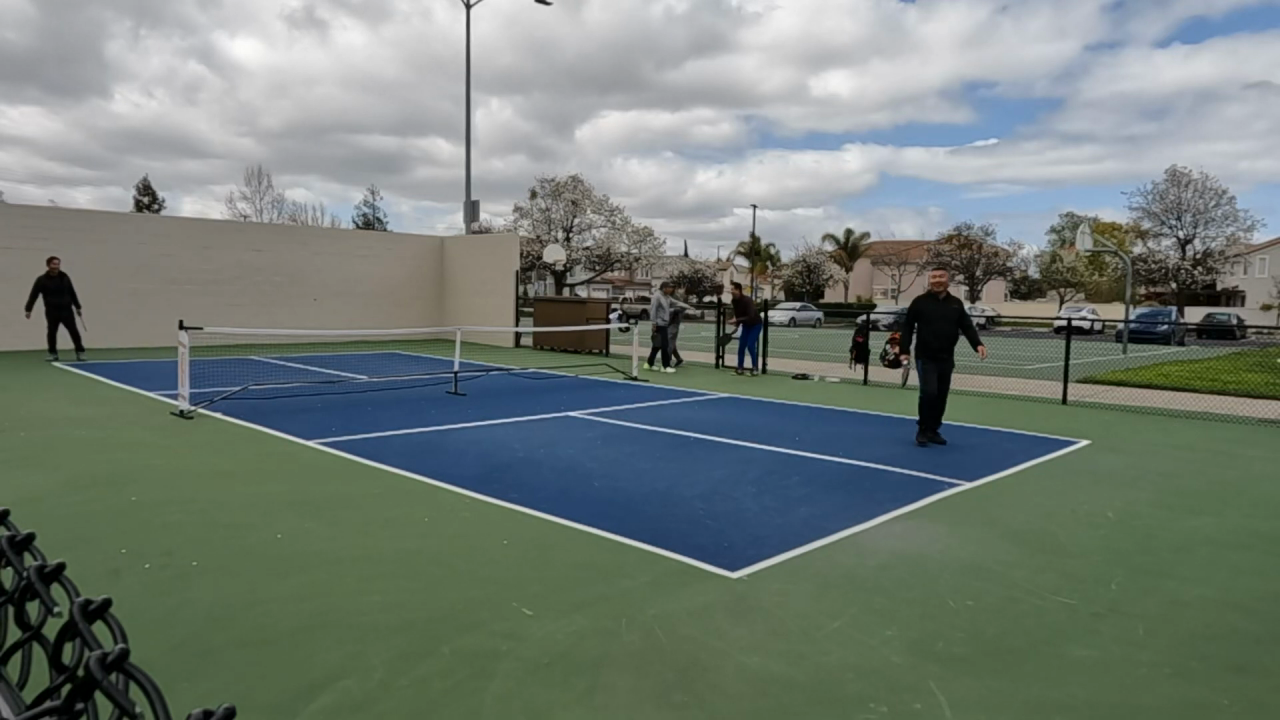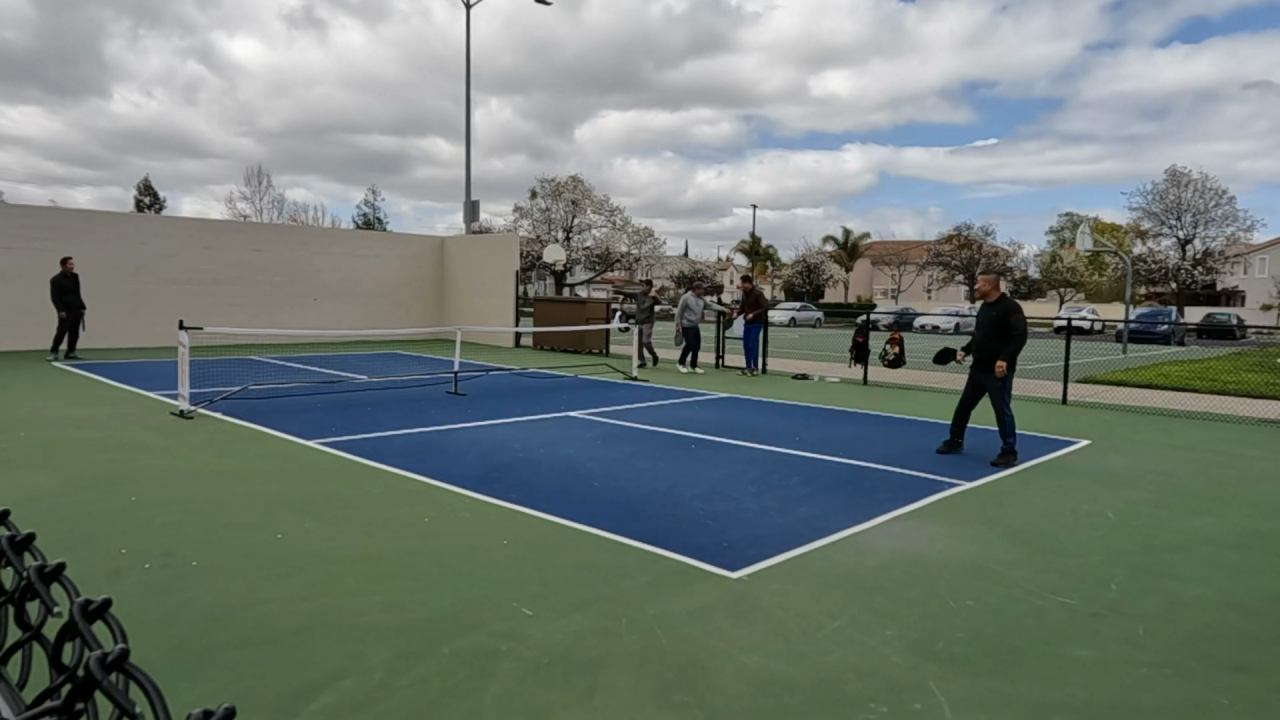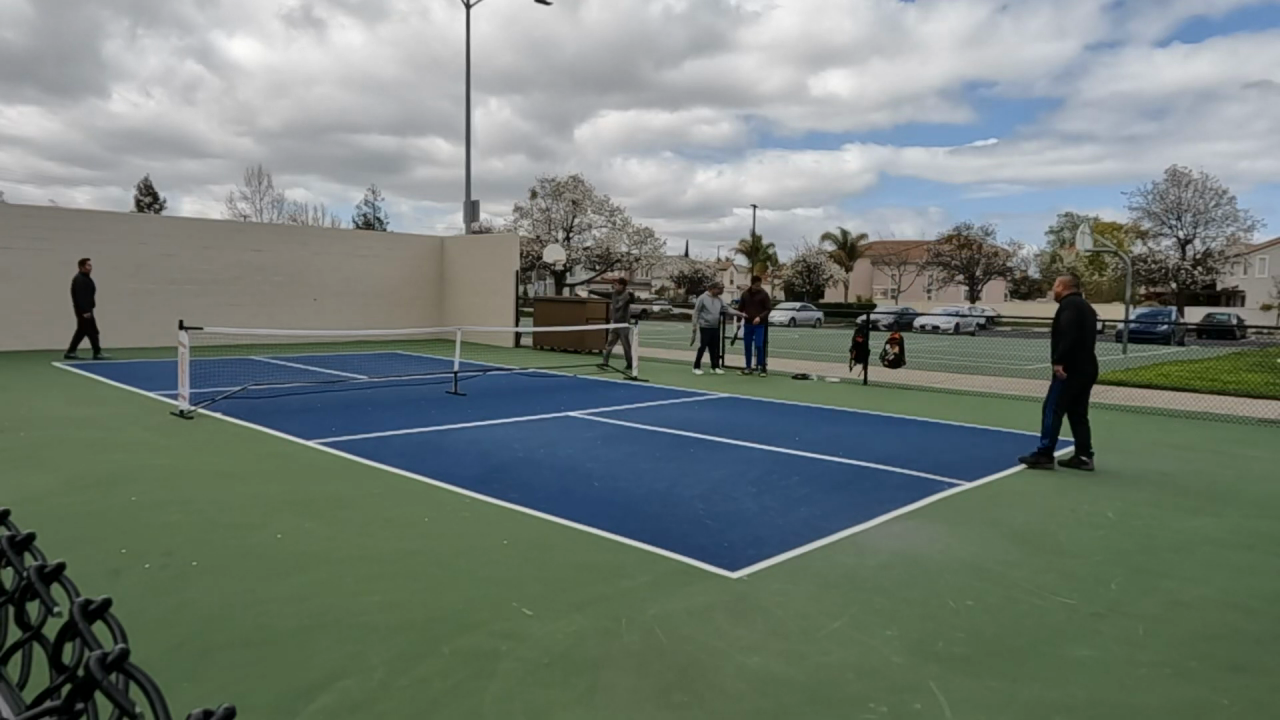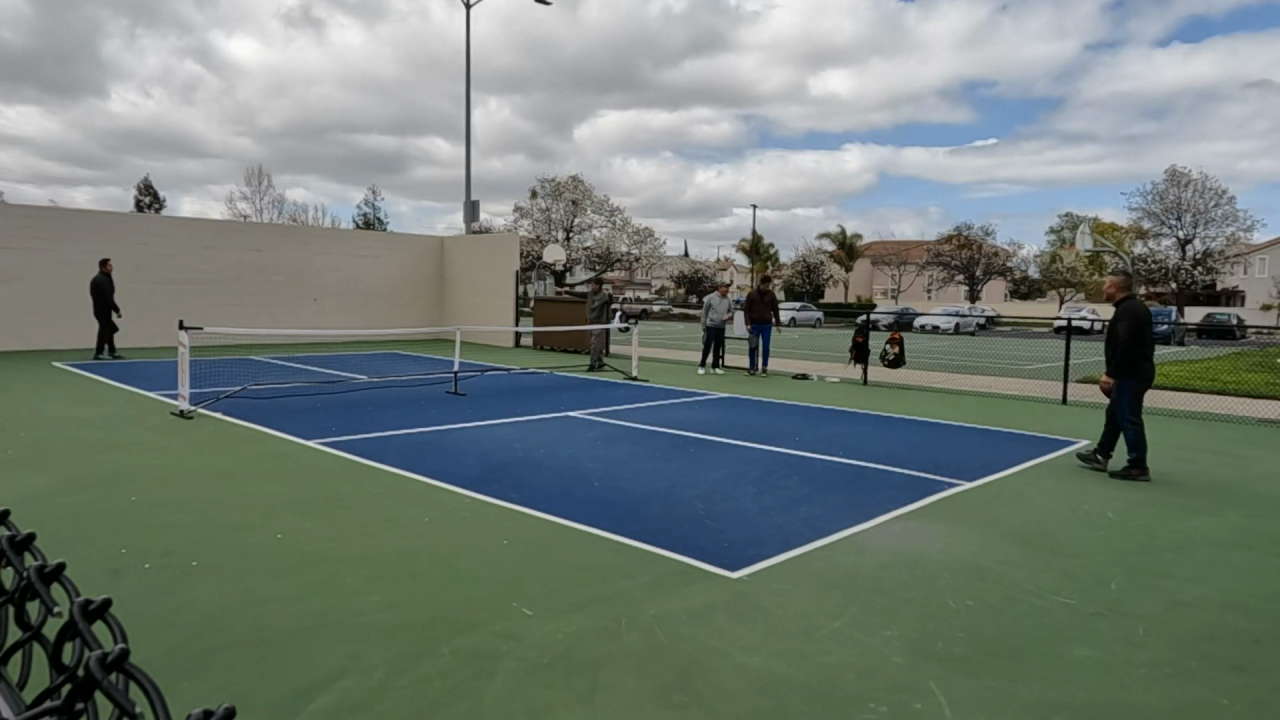
dt=0.7s
person 1, frame 1
left shoulder: (956, 304)
right shoulder: (920, 302)
left elbow: (967, 327)
right elbow: (907, 327)
left wrist: (978, 345)
right wrist: (905, 350)
left hip: (946, 359)
right hip: (926, 358)
left knee: (941, 396)
right knee: (929, 392)
left ankle: (931, 430)
right ankle: (923, 429)
person 1, frame 2
left shoulder: (1009, 307)
right shoulder: (984, 308)
left elbow: (1020, 336)
left wrist: (1005, 359)
right wrist: (966, 350)
left hip: (998, 370)
right hip: (978, 368)
left knee: (1002, 409)
right knee: (965, 404)
left ankle: (1009, 452)
right ankle: (955, 441)
person 1, frame 3
left shoulder: (1070, 305)
right shoulder: (1087, 308)
left elbow: (1068, 335)
left wrist: (1059, 362)
left hip: (1071, 371)
right hip: (1087, 371)
left knee: (1052, 410)
right knee: (1077, 414)
left ankle: (1044, 454)
right ankle: (1084, 457)
person 1, frame 4
left shoulder: (1127, 311)
right shoulder: (1136, 308)
left elbow: (1124, 347)
left wrist: (1110, 374)
left hip: (1129, 375)
right hip: (1136, 373)
left knee: (1128, 419)
right knee: (1115, 415)
left ankle: (1138, 467)
right ankle: (1101, 455)
